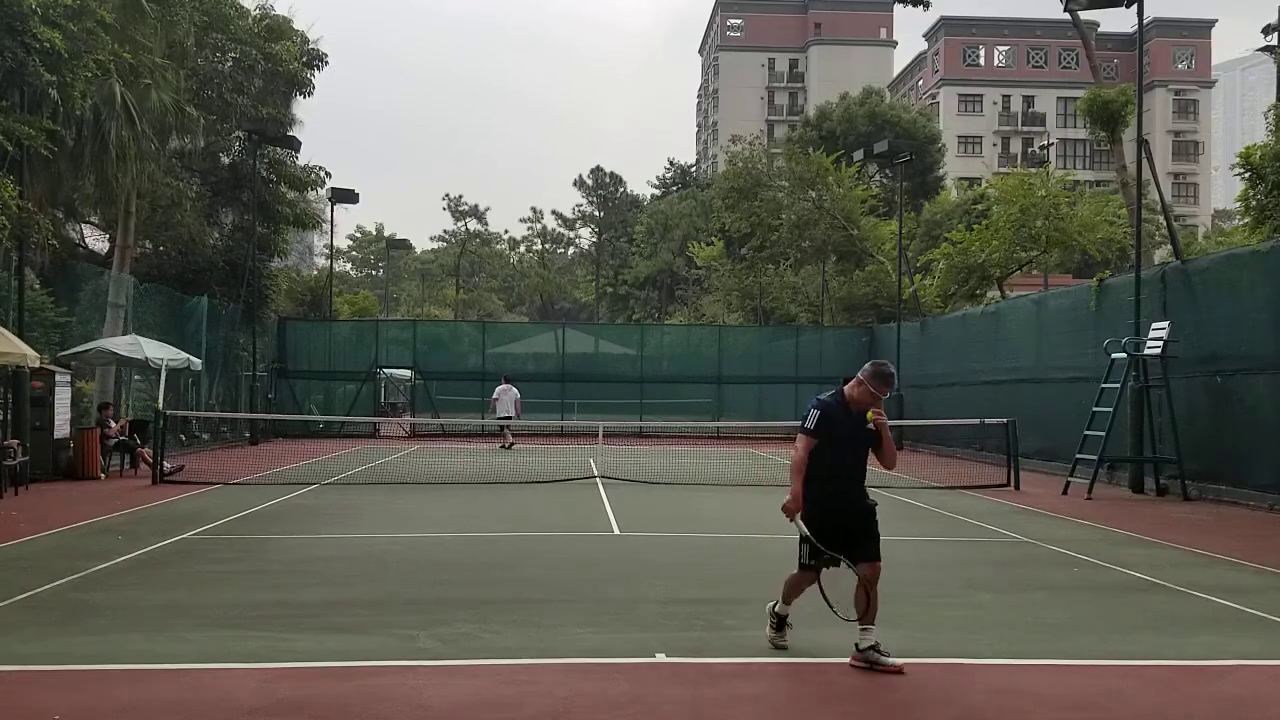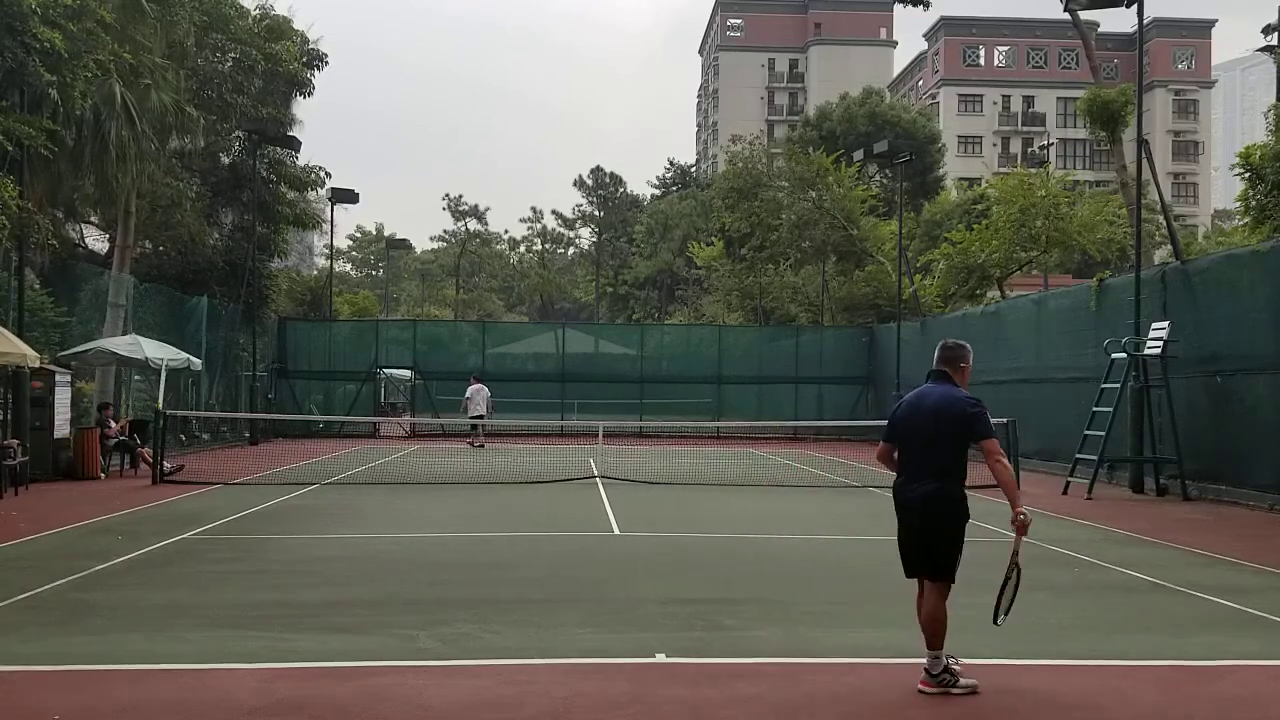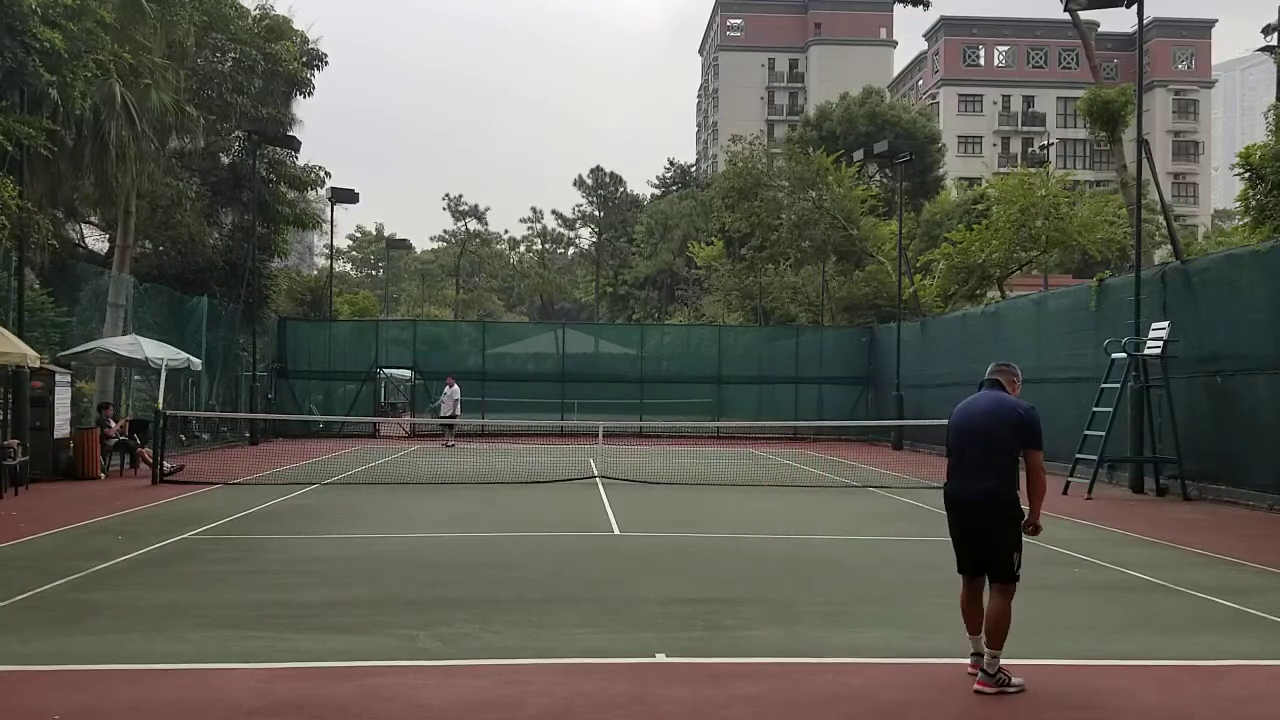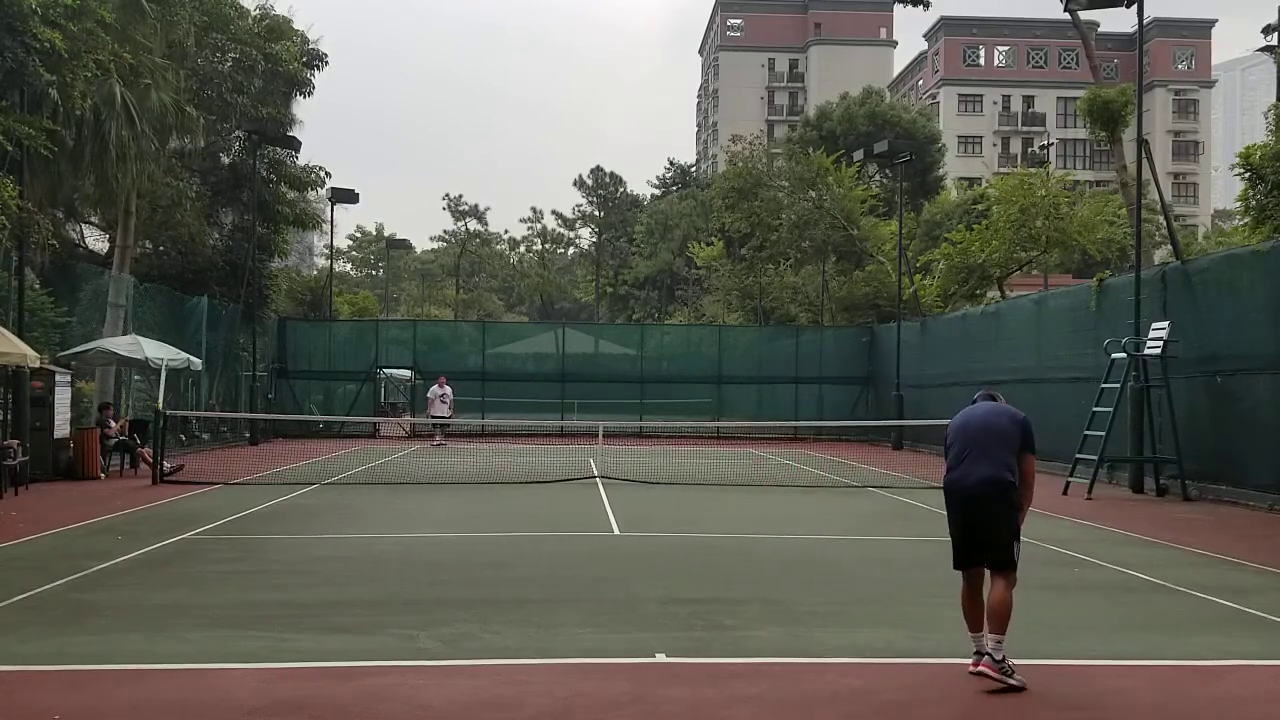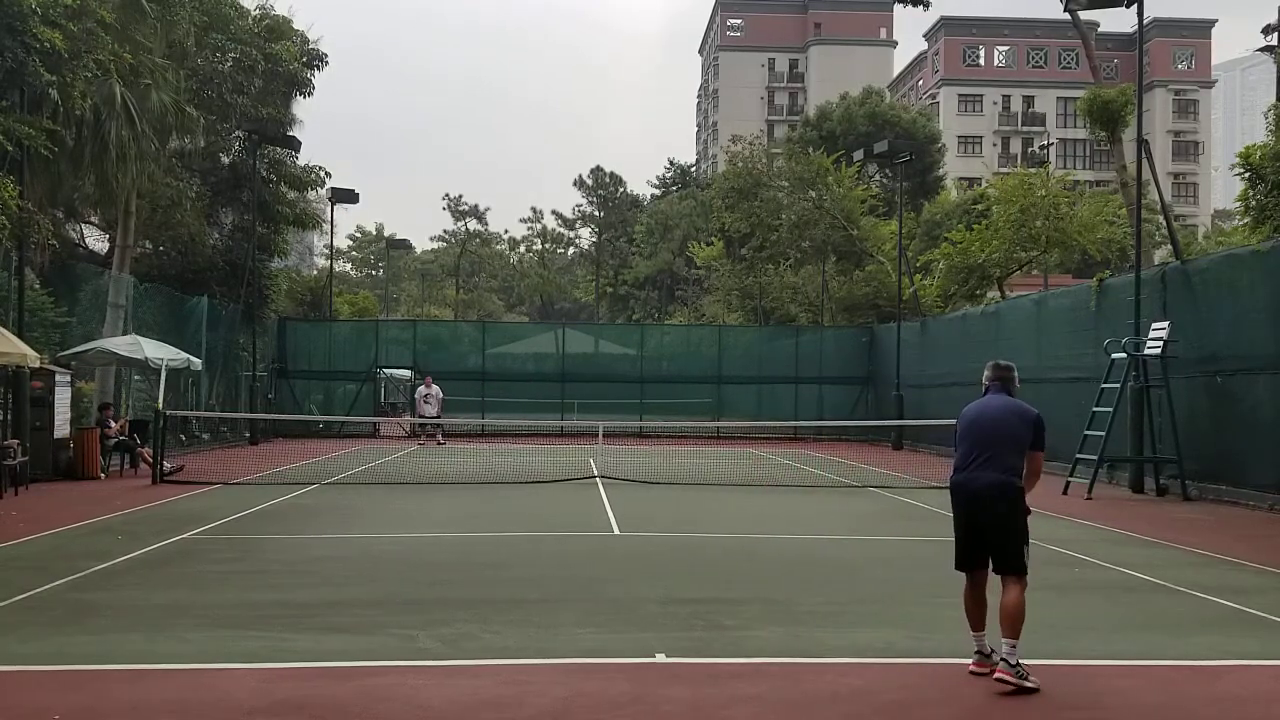
dt=1s
person 1, frame 1
left shoulder: (871, 416)
right shoulder: (824, 406)
left elbow: (889, 463)
right elbow: (801, 450)
left wrist: (884, 431)
right wrist: (794, 494)
left hip: (856, 504)
right hip: (821, 504)
left knee: (870, 570)
right knee: (810, 572)
left ankle: (865, 645)
right ankle: (779, 613)
person 1, frame 2
left shoulder: (907, 402)
right shoulder: (967, 404)
left elbow: (883, 454)
right elbow: (996, 459)
right wrist: (1016, 506)
left hip: (907, 503)
right hip: (943, 505)
left knee: (925, 584)
right knee: (937, 587)
left ankle: (936, 661)
right ankle: (935, 672)
person 1, frame 3
left shoulder: (960, 409)
right shoulder: (1023, 411)
right elbow: (1036, 473)
right wrist: (1034, 514)
left hip: (957, 502)
right hip: (996, 503)
left knee: (971, 581)
right knee: (1002, 587)
left ankle: (978, 655)
right ankle: (990, 672)
person 1, frame 4
left shoulder: (958, 419)
right shoulder: (1017, 418)
right elbow: (1027, 481)
right wrist: (1018, 519)
left hip: (957, 494)
right hip: (997, 492)
left knee: (971, 576)
right knee: (1003, 576)
left ankle: (980, 652)
right ankle: (994, 657)
person 1, frame 5
left shoulder: (967, 412)
right shoulder: (1030, 415)
right elbow: (1033, 474)
left hip: (964, 495)
right hip: (1004, 497)
left knee: (975, 578)
right knee: (1013, 580)
left ankle: (981, 653)
right ankle: (1009, 661)
